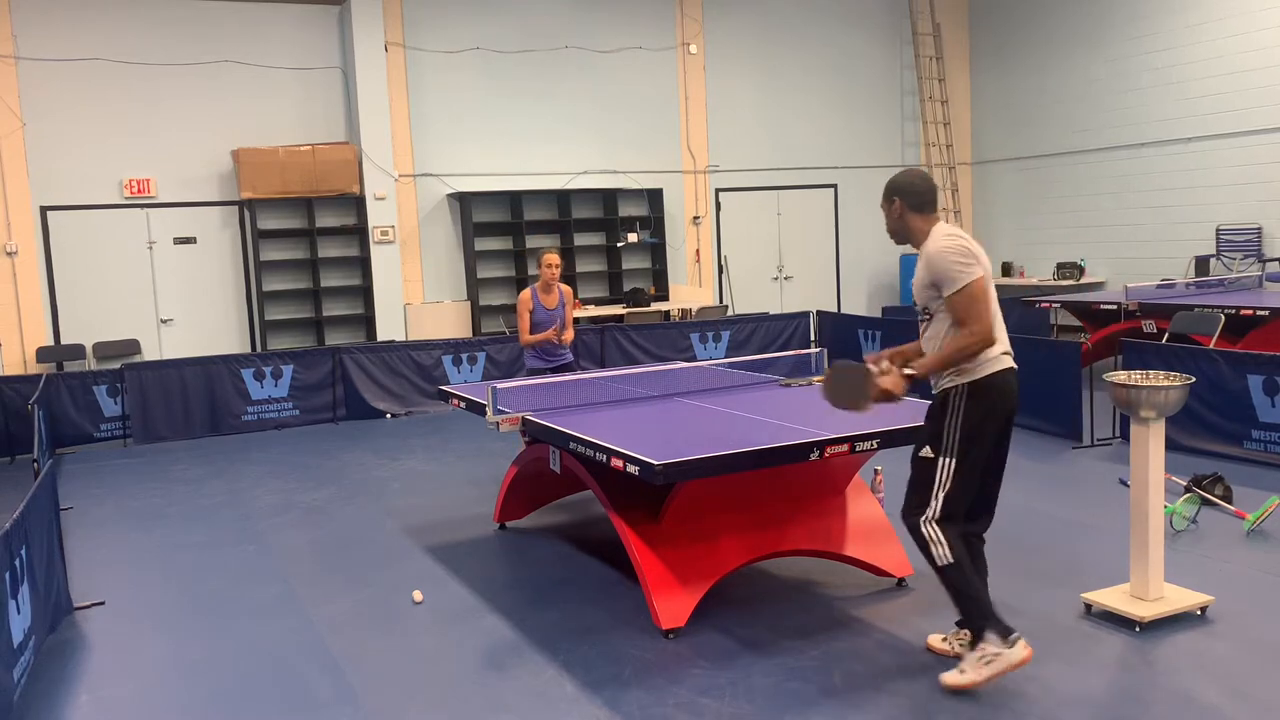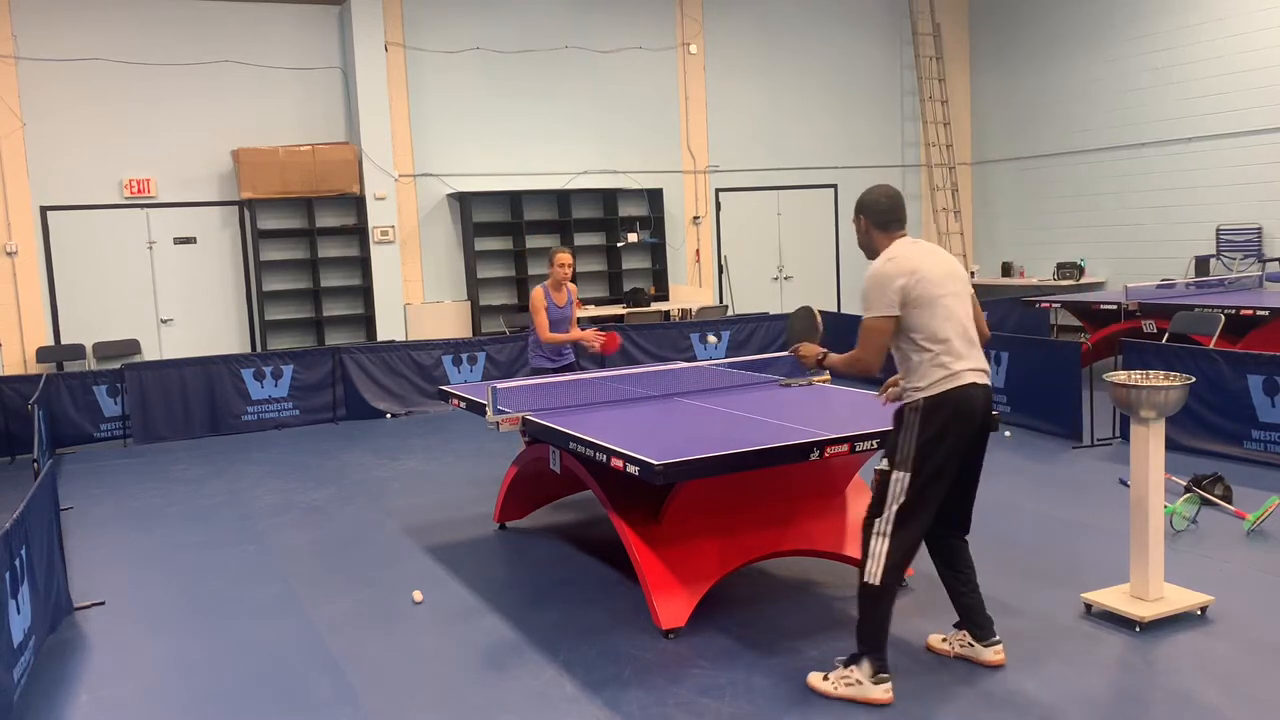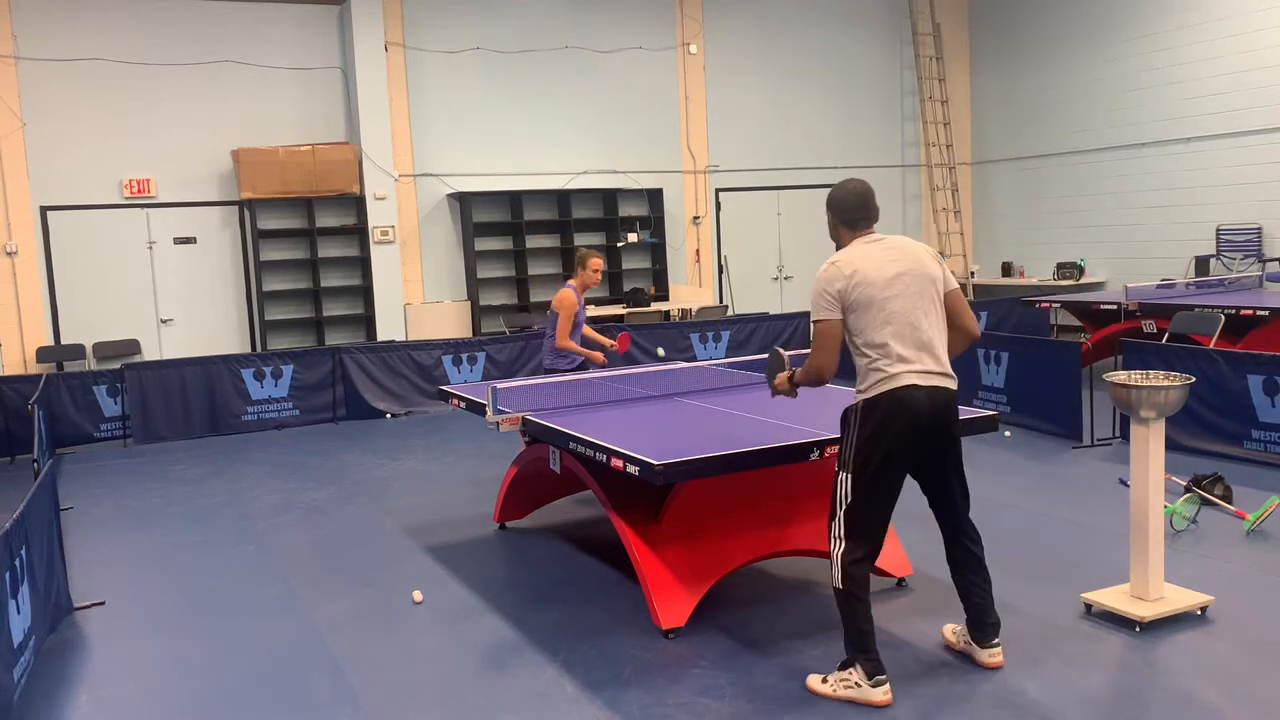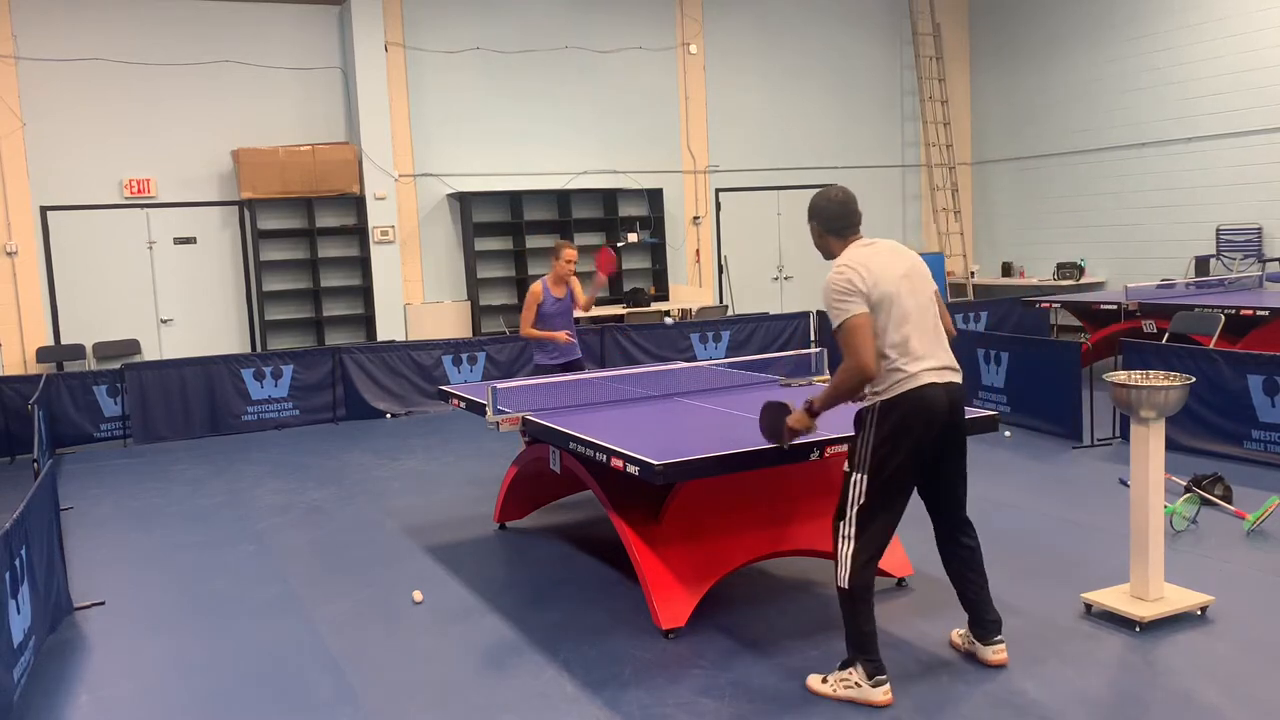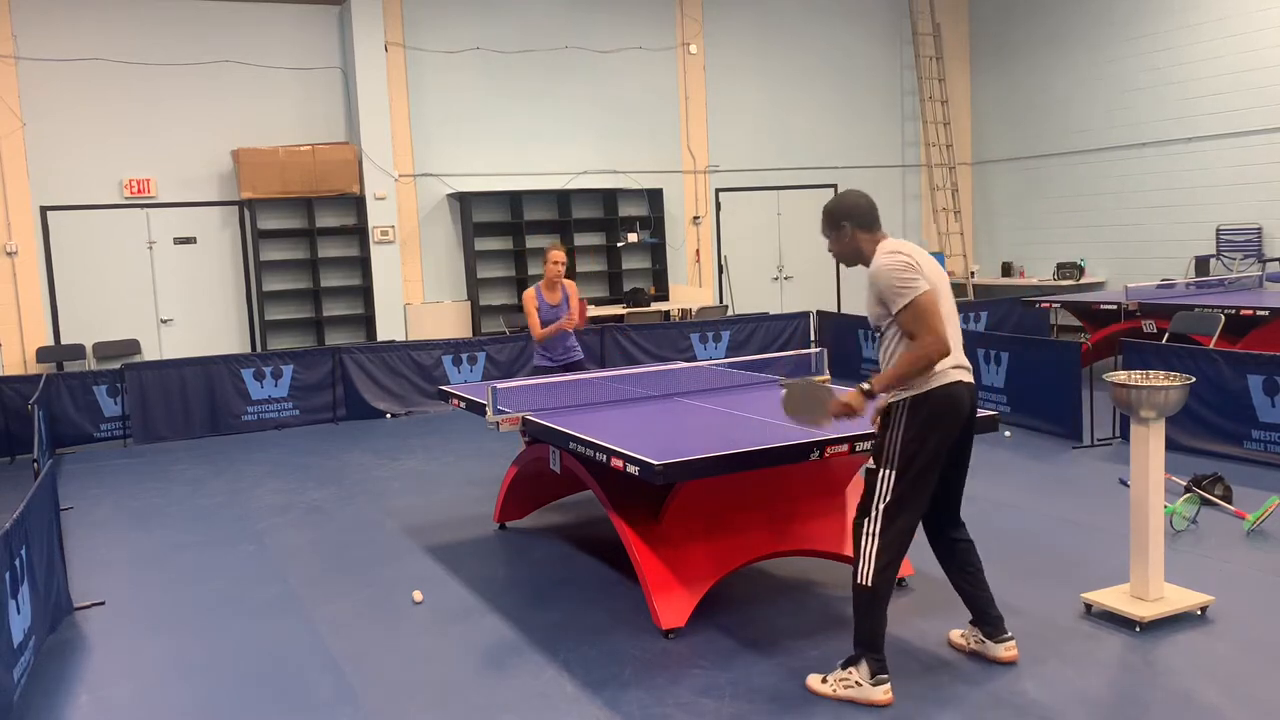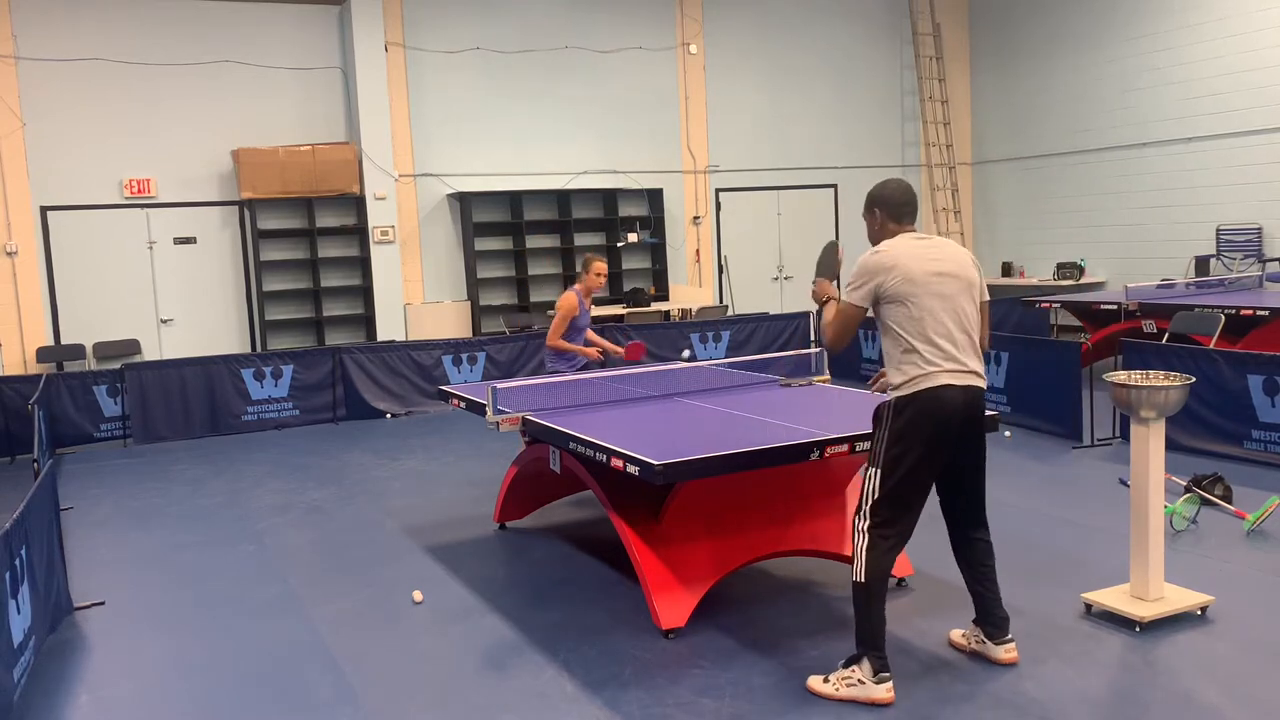
dt=0.3s
person 1, frame 1
left shoulder: (943, 250)
right shoulder: (944, 246)
left elbow: (980, 334)
left wrist: (908, 374)
right wrist: (896, 359)
left hip: (975, 393)
right hip: (989, 389)
left knee: (927, 516)
right knee: (962, 516)
left ankle: (994, 638)
right ankle: (977, 629)
person 1, frame 2
left shoulder: (886, 270)
right shoulder: (939, 257)
left elbow: (868, 363)
right elbow: (980, 332)
left wrist: (821, 357)
left hip: (936, 406)
right hip: (974, 394)
left knee: (888, 531)
right knee: (944, 525)
left ankle: (870, 669)
right ankle: (980, 635)
person 1, frame 3
left shoulder: (835, 273)
right shoulder: (924, 254)
left elbow: (823, 369)
right elbow: (969, 330)
left wrist: (791, 380)
left hip: (885, 407)
right hip: (941, 399)
left knee: (851, 539)
right knee: (957, 520)
left ankle: (866, 673)
right ankle: (984, 637)
person 1, frame 4
left shoulder: (843, 277)
right shoulder: (905, 255)
left elbow: (862, 365)
right elbow: (945, 330)
left wrist: (812, 409)
left hip: (900, 406)
right hip: (949, 393)
left knee: (855, 538)
right knee: (953, 522)
left ankle: (866, 673)
right ankle: (987, 635)
person 1, frame 5
left shoulder: (889, 265)
right shoulder: (911, 255)
left elbow: (933, 343)
left wrist: (869, 392)
right wrist: (890, 388)
left hip: (924, 405)
right hip: (959, 395)
left knee: (877, 529)
right knee: (944, 521)
left ankle: (869, 671)
right ankle: (992, 632)
person 1, frame 6
left shoulder: (877, 262)
right shoulder: (961, 255)
left elbow: (835, 338)
right elbow: (979, 341)
left wrist: (827, 300)
left hip: (917, 405)
right hip: (970, 395)
left knee: (875, 530)
right knee: (968, 521)
left ankle: (871, 671)
right ankle: (995, 634)
